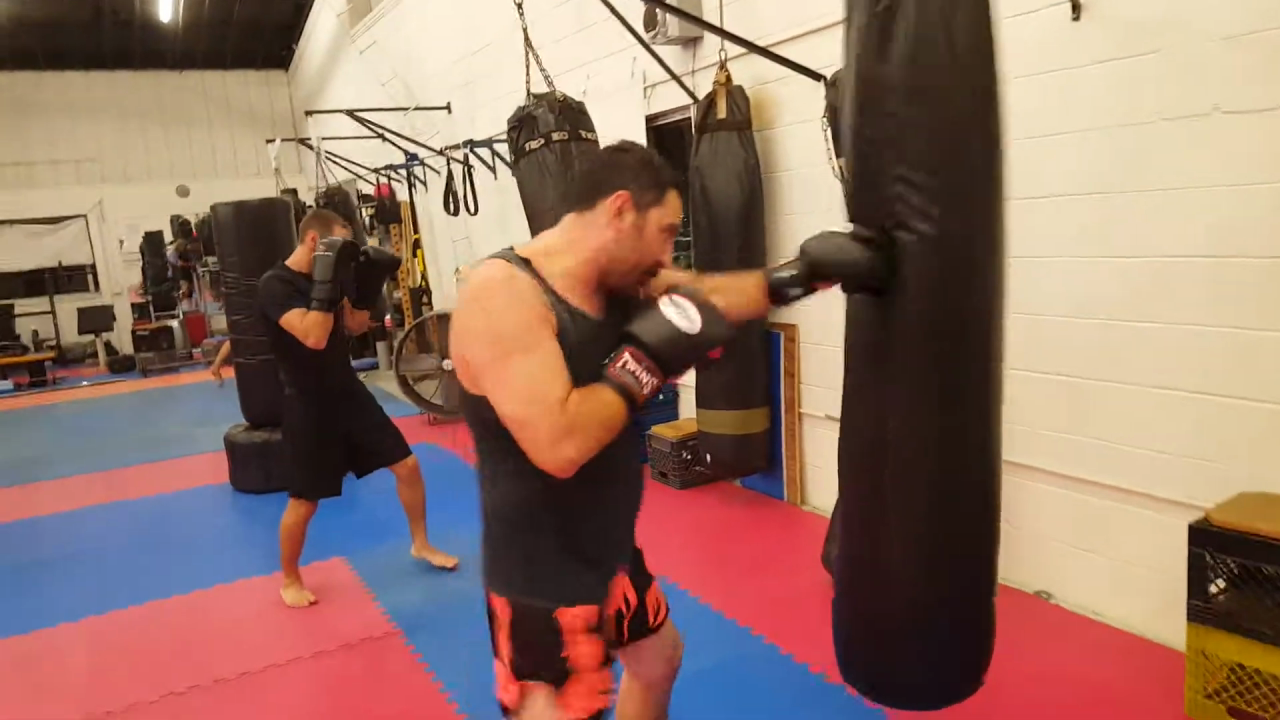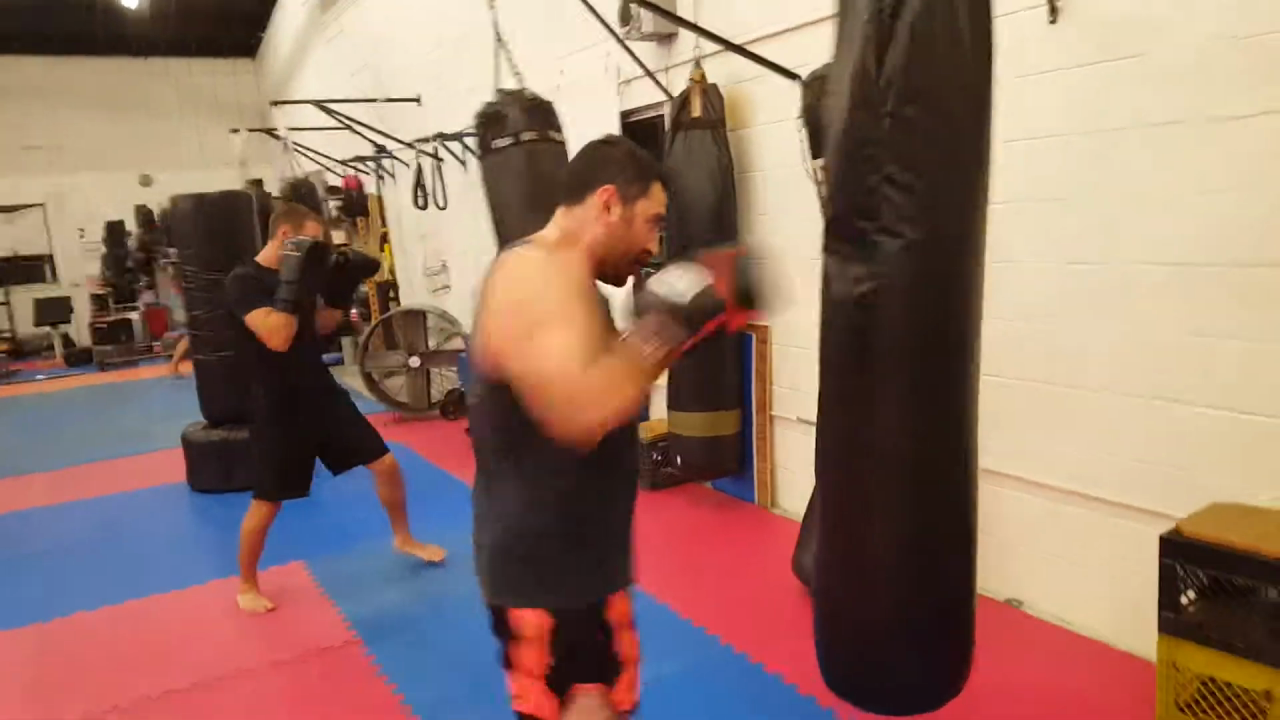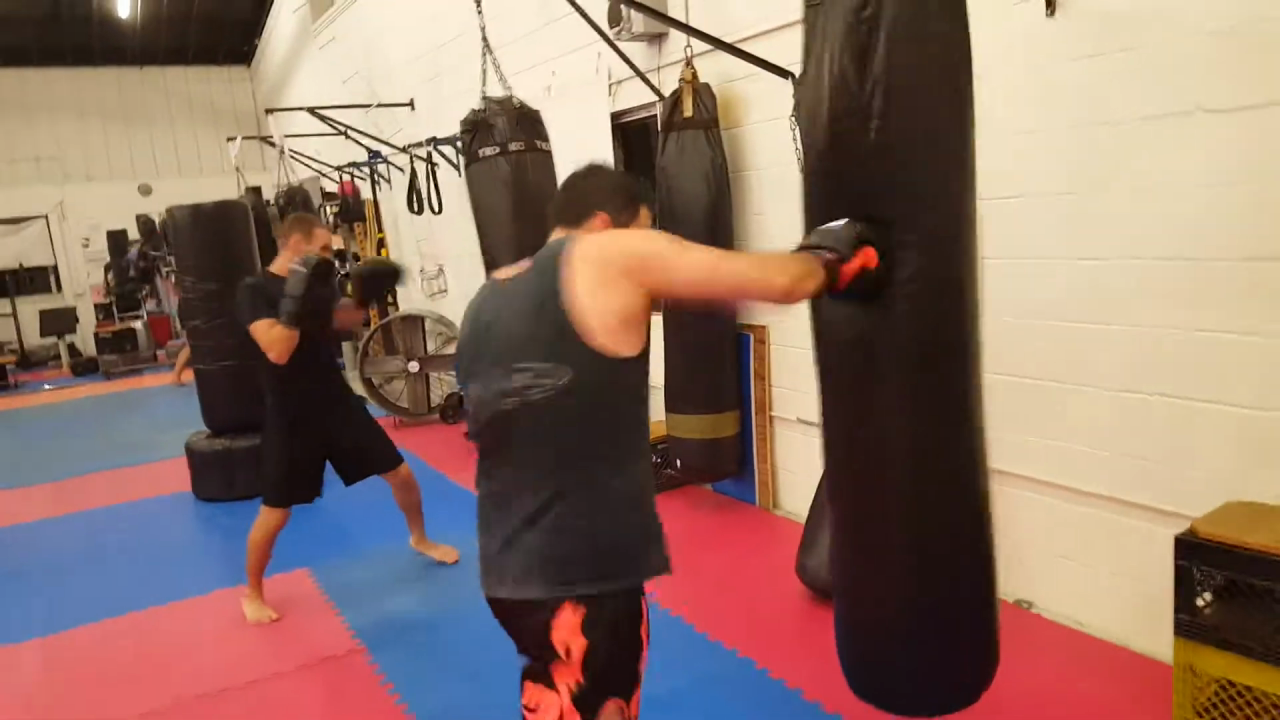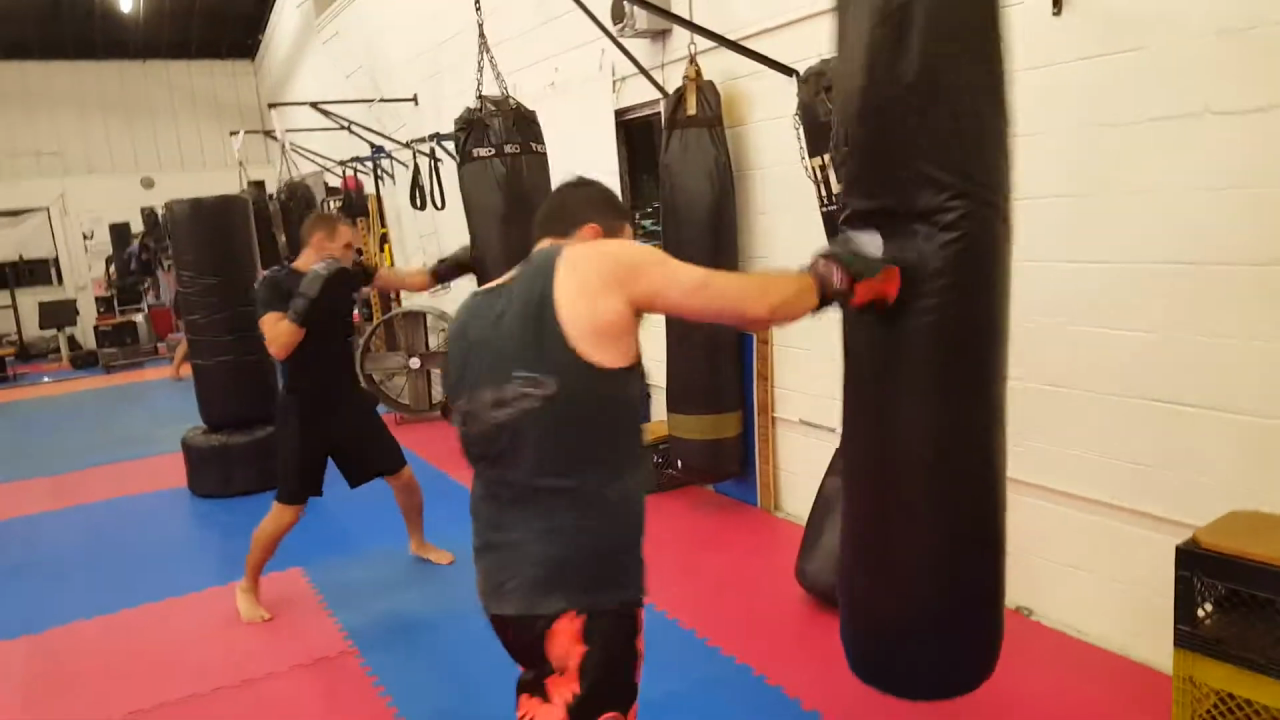
dt=0.1s
person 1, frame 1
left shoulder: (613, 280)
right shoulder: (502, 291)
left elbow: (709, 292)
right elbow: (560, 447)
left wrist: (797, 276)
right wrist: (642, 361)
left hip: (603, 550)
right hip: (543, 571)
left knee: (654, 664)
person 1, frame 2
left shoulder: (563, 271)
right shoulder: (538, 273)
right elbow: (590, 412)
right wrist: (664, 327)
left hip: (571, 549)
right hip: (548, 563)
person 1, frame 3
left shoulder: (488, 303)
right shoulder: (610, 255)
right elbow: (769, 280)
right wrist: (832, 254)
left hip: (512, 563)
right hip: (585, 567)
person 1, frame 4
left shoulder: (470, 318)
right shoulder: (599, 266)
right elbow: (758, 302)
right wrist: (840, 277)
left hip: (510, 575)
right hip: (582, 577)
person 2, frame 1
left shoulder: (327, 274)
right shoulder: (276, 285)
left elbow: (352, 328)
right elbow: (316, 338)
left wrist: (368, 285)
right wrist: (326, 280)
left hip: (349, 393)
right hip: (308, 405)
left knee: (407, 466)
right knee: (303, 503)
left ankle: (421, 544)
right ankle: (290, 579)
person 2, frame 2
left shoulder: (299, 271)
right shoulder: (244, 282)
left elbow: (322, 325)
right elbow: (279, 339)
left wrist: (343, 287)
right wrist: (293, 279)
left hip: (322, 391)
right hip: (278, 405)
left knee: (385, 464)
right knee: (266, 504)
left ankle: (404, 539)
right ankle: (247, 584)
person 2, frame 3
left shoulder: (318, 278)
right shoulder: (255, 291)
left elbow: (346, 320)
right elbow: (278, 352)
left wrist: (368, 294)
right wrist: (294, 294)
left hip: (339, 401)
right hip: (291, 412)
left knee: (401, 475)
right knee: (276, 511)
left ankle: (421, 541)
right ankle: (252, 591)
person 2, frame 4
left shoulder: (346, 274)
right shoulder: (275, 284)
left elbow: (410, 281)
right elbow: (278, 347)
left wrist: (451, 266)
right wrist: (307, 294)
left hip: (350, 400)
right hip: (303, 410)
left knee: (403, 478)
right knee: (287, 510)
left ankle: (419, 543)
right ankle: (248, 586)
